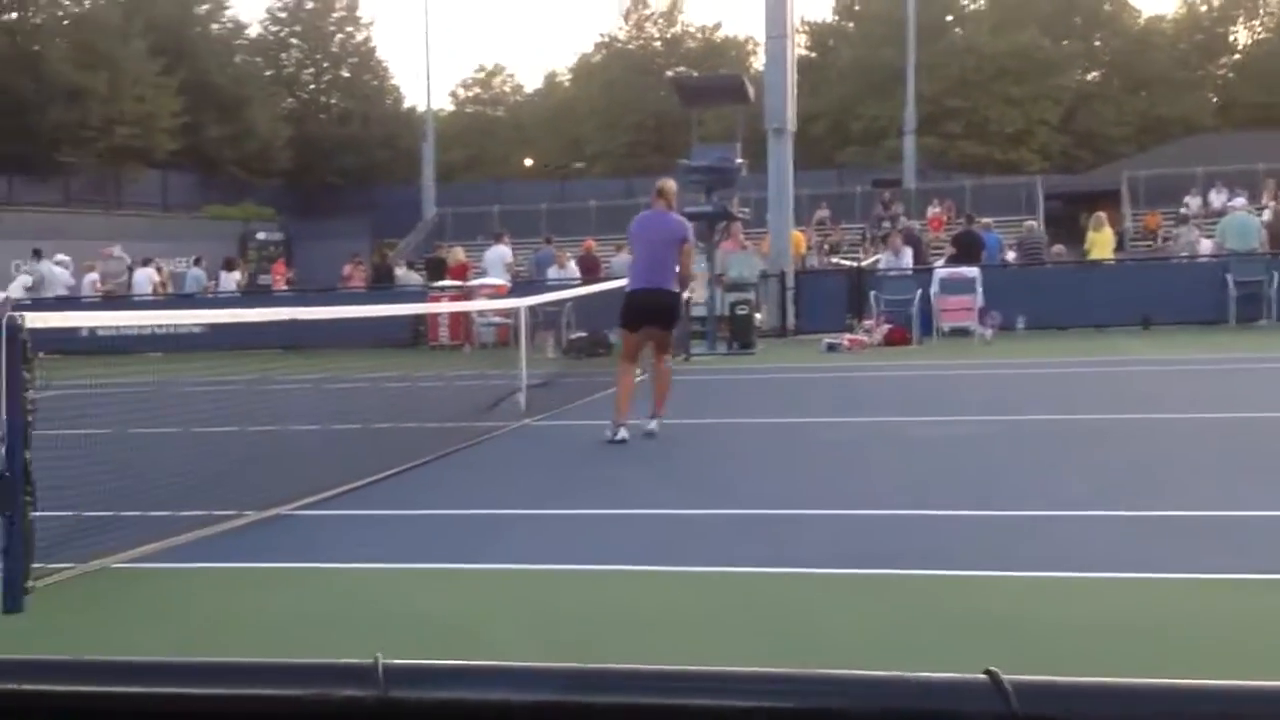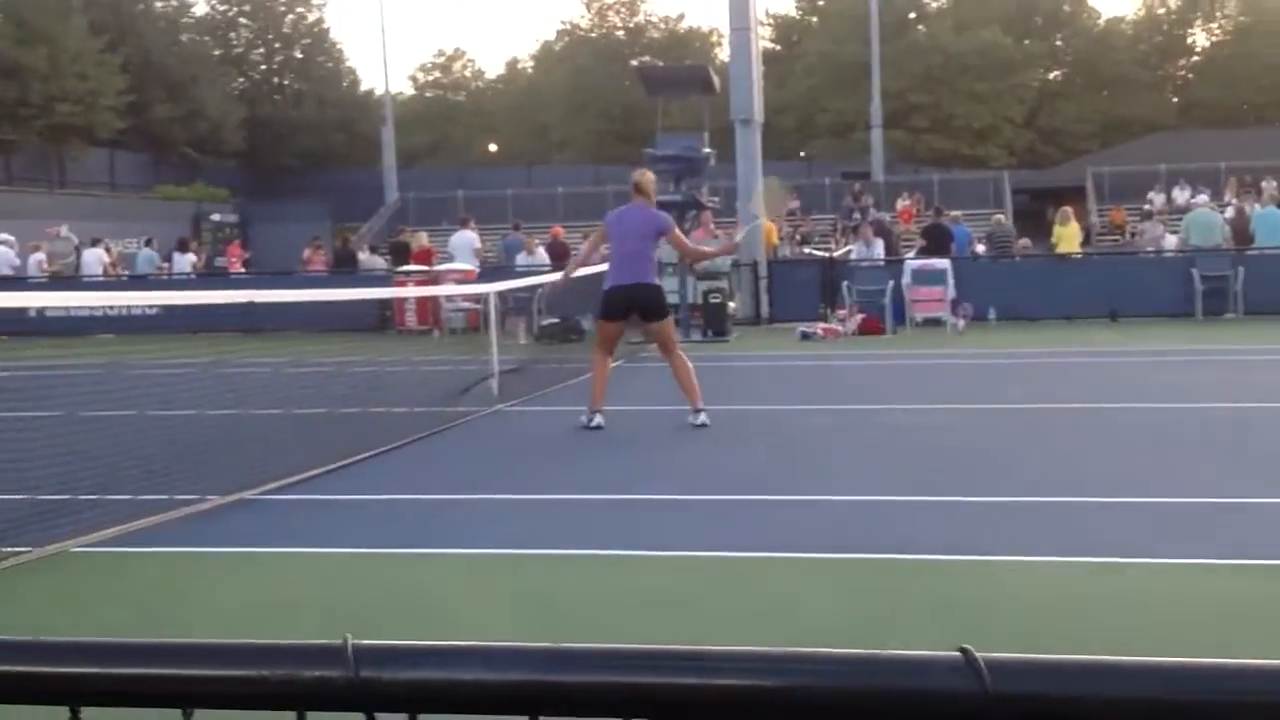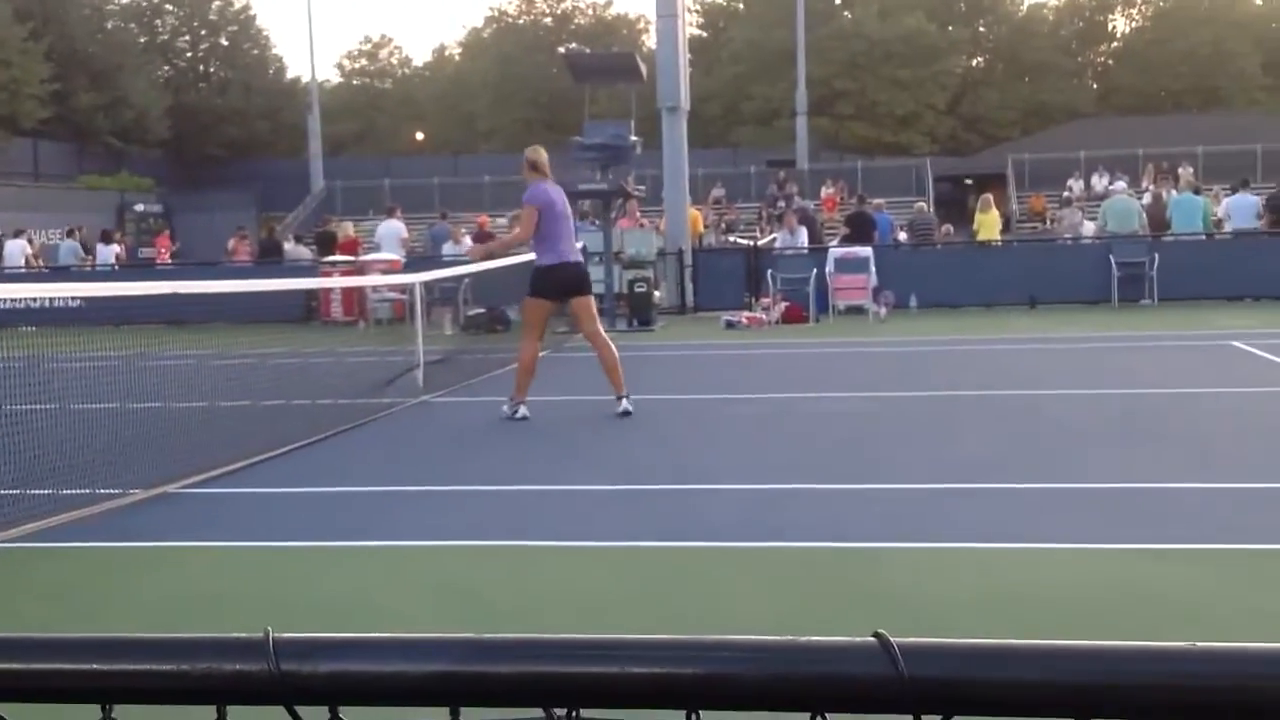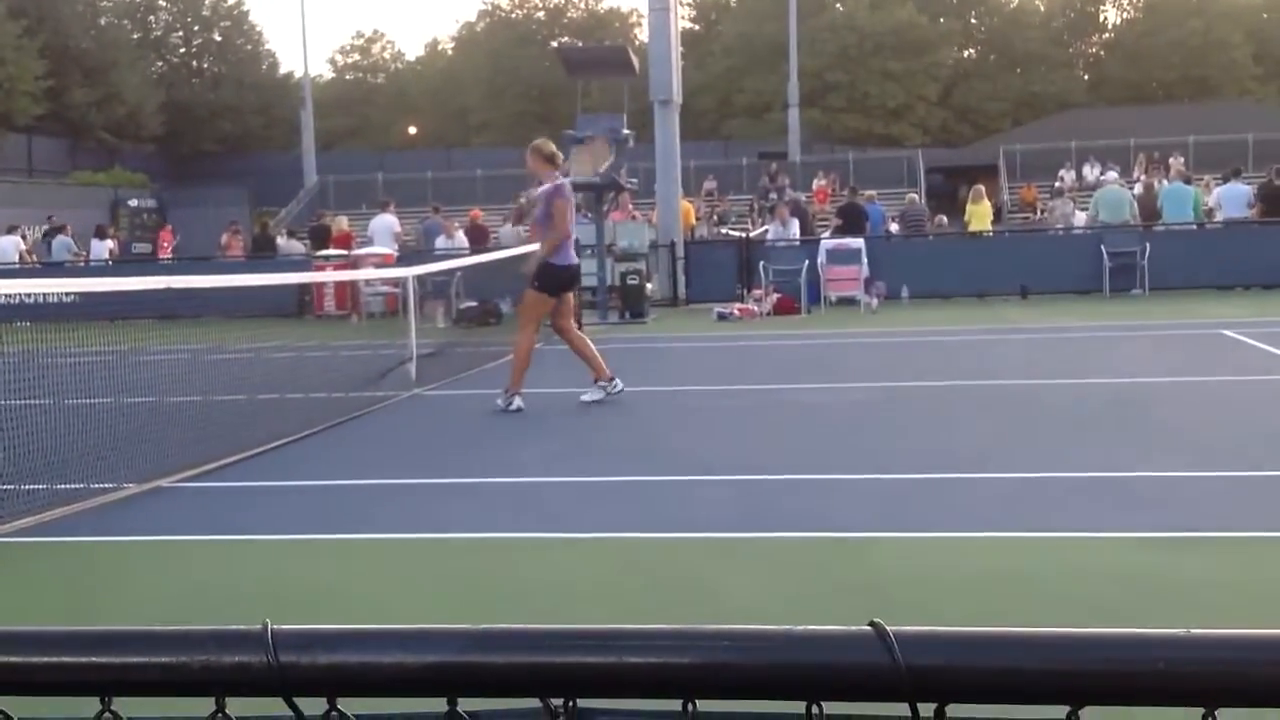
dt=0.3s
person 1, frame 1
left shoulder: (638, 221)
right shoulder: (682, 225)
right elbow: (686, 273)
right wrist: (680, 287)
left hip: (637, 295)
right hip: (667, 298)
left knee: (627, 362)
right knee: (662, 356)
left ankle: (619, 426)
right ankle: (655, 417)
person 1, frame 2
left shoulder: (613, 216)
right shoulder: (661, 220)
left elbow: (589, 250)
right elbow: (690, 253)
left wrist: (566, 273)
right wrist: (720, 251)
left hip: (615, 292)
right hip: (648, 291)
left knee: (602, 353)
right knee: (673, 353)
left ankle: (594, 412)
right ankle: (698, 410)
person 1, frame 3
left shoulder: (533, 193)
right shoulder: (555, 190)
left elbow: (525, 235)
left wrist: (487, 249)
left hip: (551, 270)
right hip: (576, 267)
left knee: (530, 339)
right knee: (595, 335)
left ankle: (518, 403)
right ankle: (623, 396)
person 1, frame 4
left shoulder: (559, 187)
right shoulder: (546, 187)
left elbow: (562, 232)
right elbow: (529, 222)
left wrist: (538, 259)
left hip: (555, 267)
right hip: (565, 267)
left knee: (526, 330)
right knee: (565, 328)
left ankle: (513, 394)
right ankle: (606, 379)
